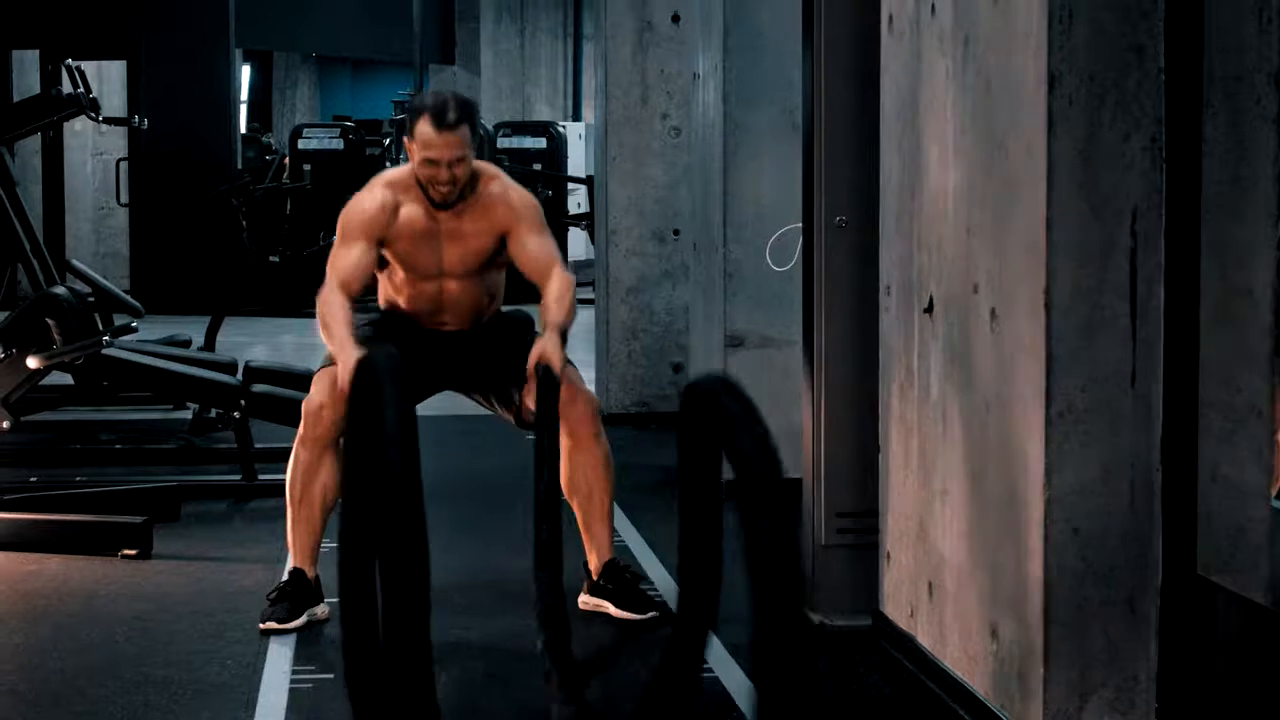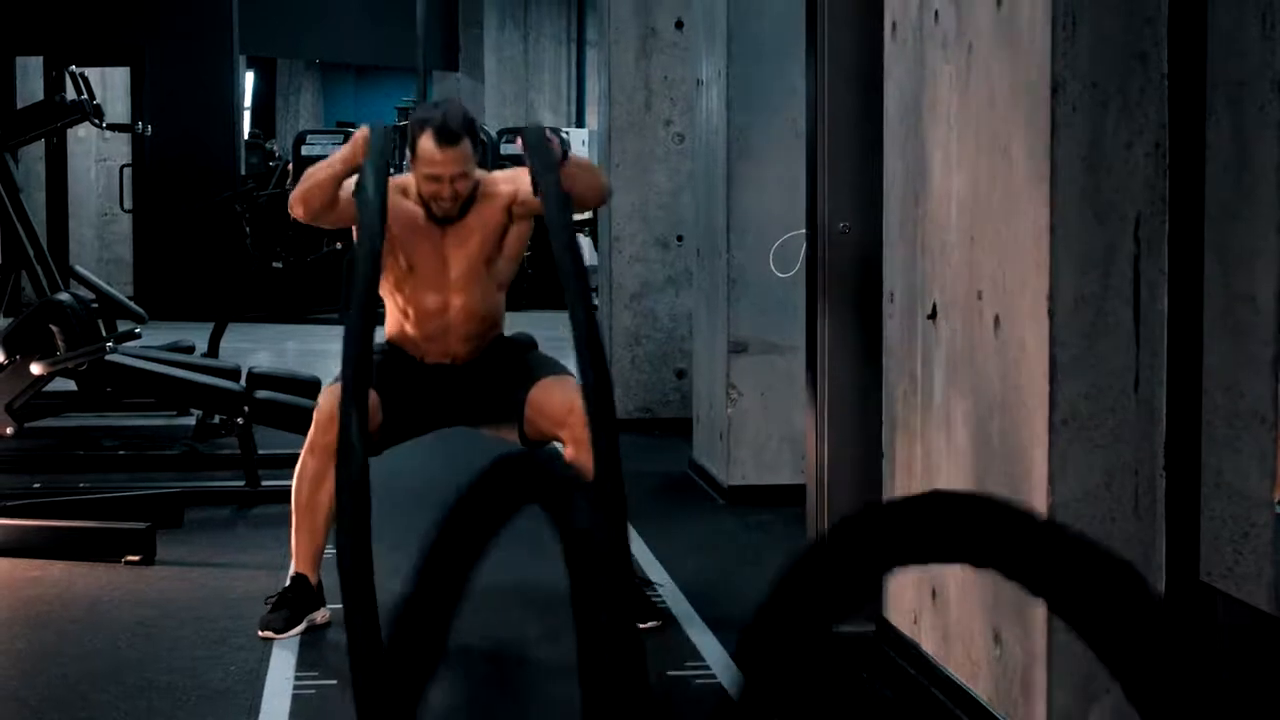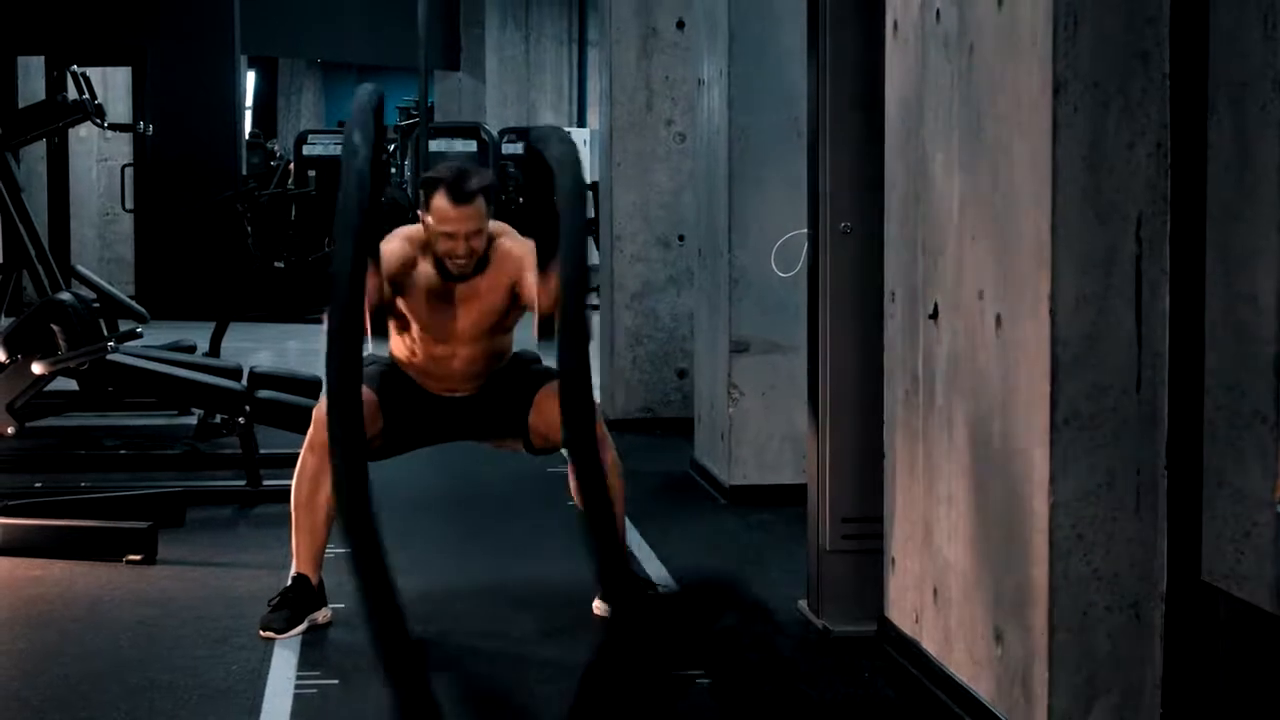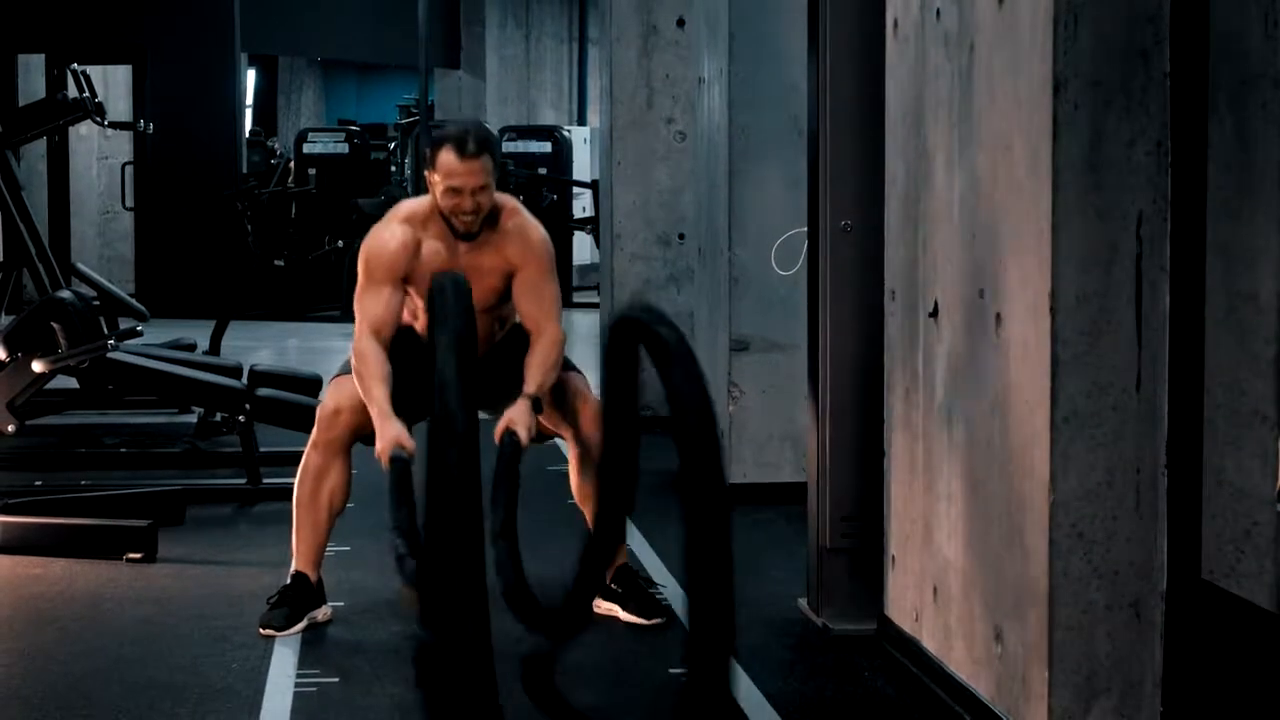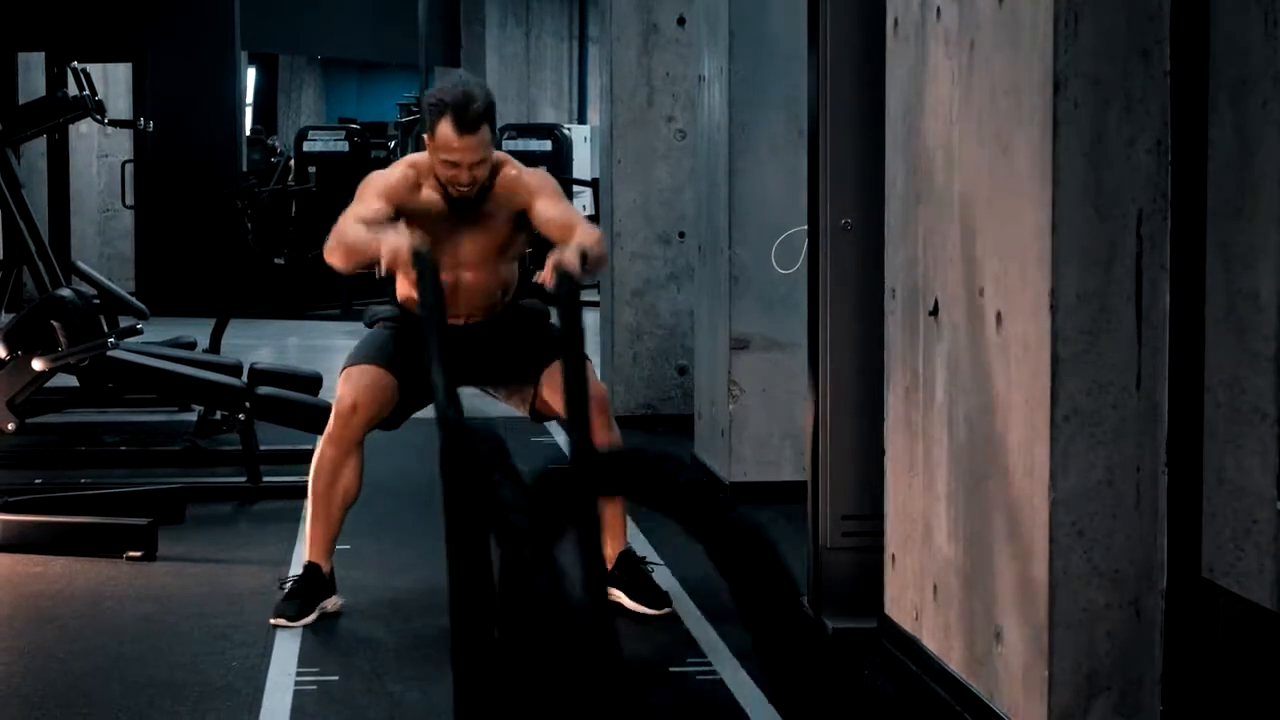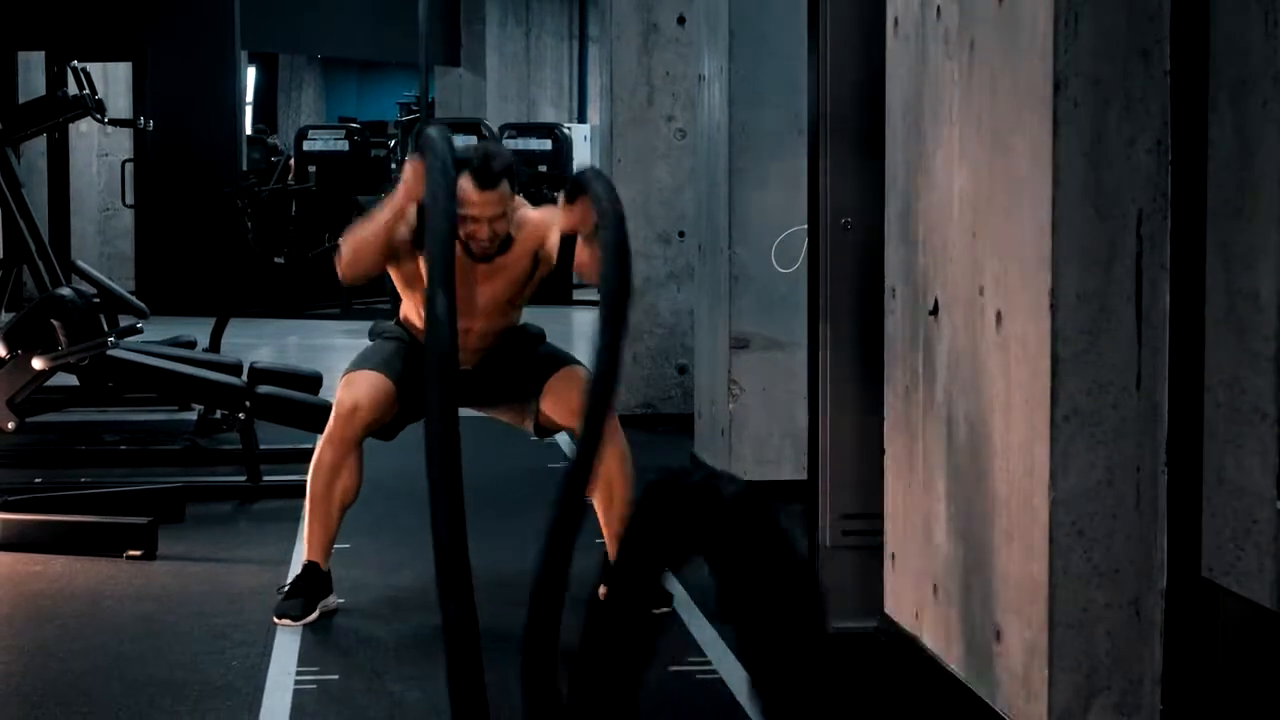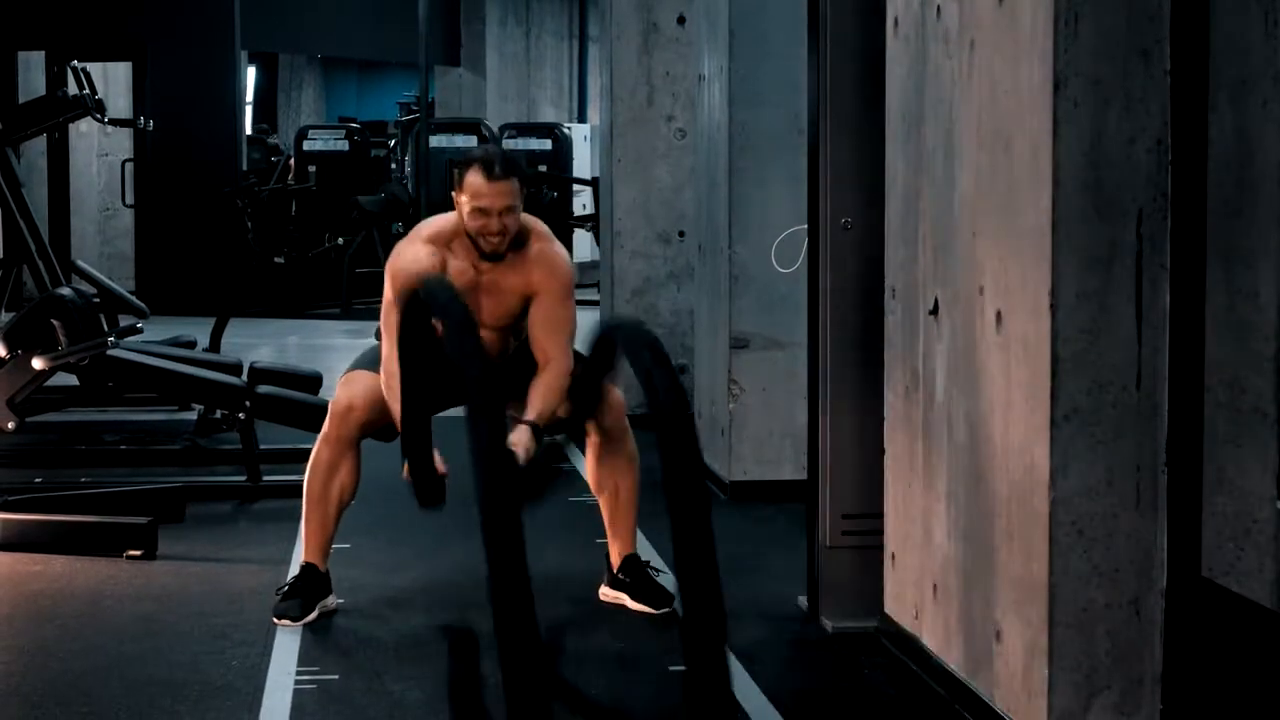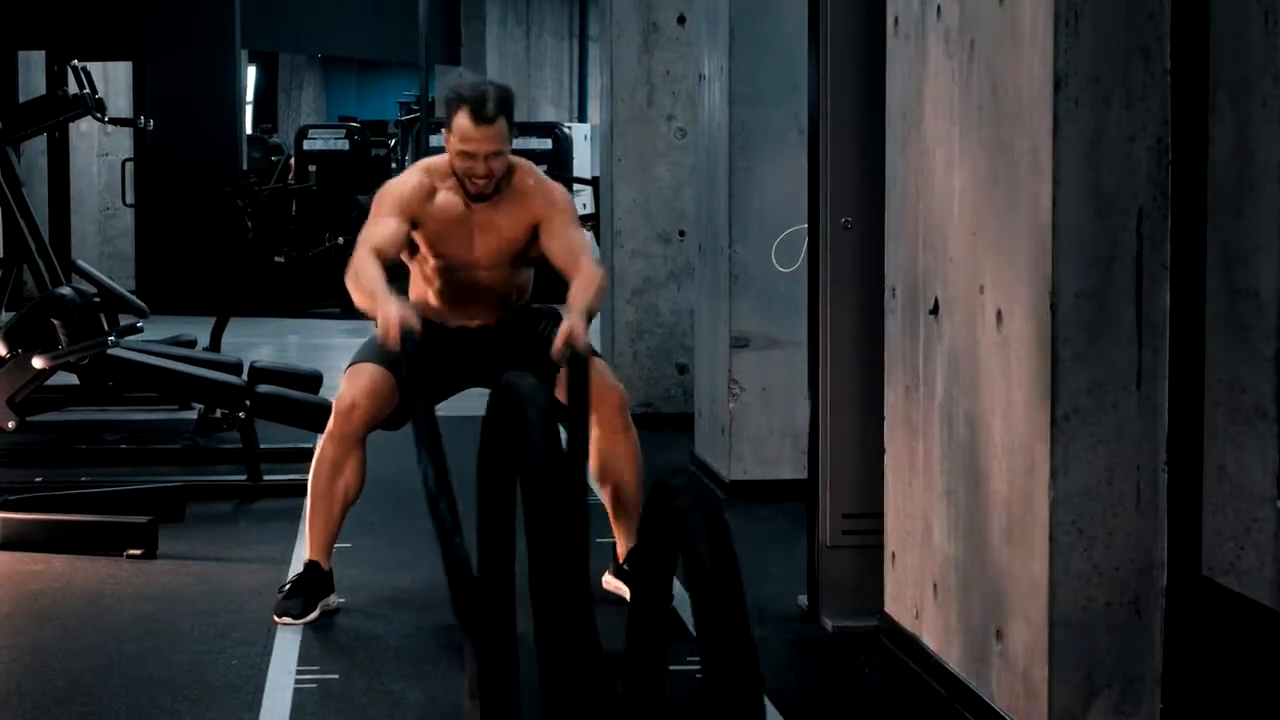
dt=0.5s
person 1, frame 1
left shoulder: (506, 198)
right shoulder: (377, 203)
left elbow: (555, 275)
right elbow: (333, 293)
left wrist: (552, 331)
right wrist: (345, 348)
left hip: (489, 335)
right hip: (397, 333)
left knee: (579, 409)
right knee: (320, 412)
left ankle: (604, 574)
right ankle: (301, 581)
person 1, frame 2
left shoulder: (506, 194)
right shoulder: (384, 200)
left elbow: (597, 191)
right elbow: (303, 206)
left wrist: (554, 159)
right wrist: (351, 156)
left hip: (495, 365)
right hip: (404, 367)
left knee: (584, 417)
right knee: (329, 421)
right ankle: (304, 587)
person 1, frame 3
left shoulder: (515, 254)
right shoulder: (397, 254)
left wrist: (555, 301)
right wrist: (362, 293)
left hip: (500, 389)
right hip: (410, 387)
right knee: (329, 422)
right ankle: (305, 589)
person 1, frame 4
left shoulder: (523, 234)
right shoulder: (396, 236)
left elbow: (547, 328)
right elbow: (370, 337)
left wrist: (529, 401)
right wrist: (385, 419)
left hip: (501, 351)
right hip: (416, 351)
left knee: (588, 414)
right knee: (334, 418)
left ankle: (618, 577)
right ankle: (304, 585)
person 1, frame 5
left shoulder: (523, 182)
right shoulder: (399, 181)
left elbow: (586, 236)
right elbow: (338, 247)
left wrist: (576, 250)
right wrist: (382, 238)
left hip: (507, 327)
right hip: (418, 327)
left knee: (595, 402)
right knee: (349, 409)
left ankle: (620, 565)
right ankle: (315, 575)
person 1, frame 6
left shoulder: (535, 227)
right shoulder: (416, 223)
left elbow: (605, 270)
right elbow: (350, 268)
left wrist: (588, 231)
right wrist: (400, 201)
left hip: (504, 355)
right hip: (416, 349)
right knee: (350, 411)
right ankle: (314, 577)
person 1, frame 7
left shoulder: (547, 258)
right shoulder: (420, 254)
left elbow: (554, 361)
right elbow: (397, 358)
left wrist: (528, 428)
left hip: (514, 356)
left knee: (609, 409)
right knee: (345, 413)
left ankle: (625, 569)
right ankle: (313, 577)
person 1, frame 8
left shoulder: (540, 193)
right shoulder: (413, 189)
left elbow: (586, 268)
right elbow: (362, 264)
left wrist: (577, 316)
right wrist: (386, 304)
left hip: (515, 330)
right hip: (428, 331)
left knee: (610, 398)
right knee: (350, 409)
left ankle: (628, 560)
right ankle: (315, 573)
